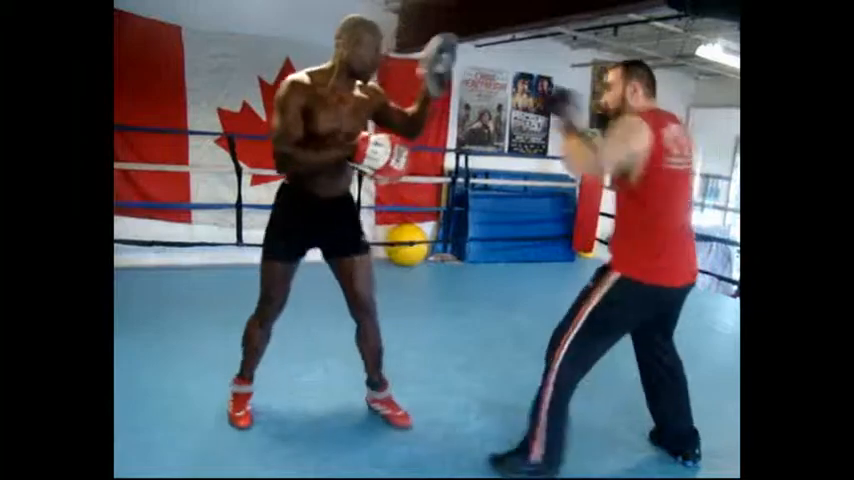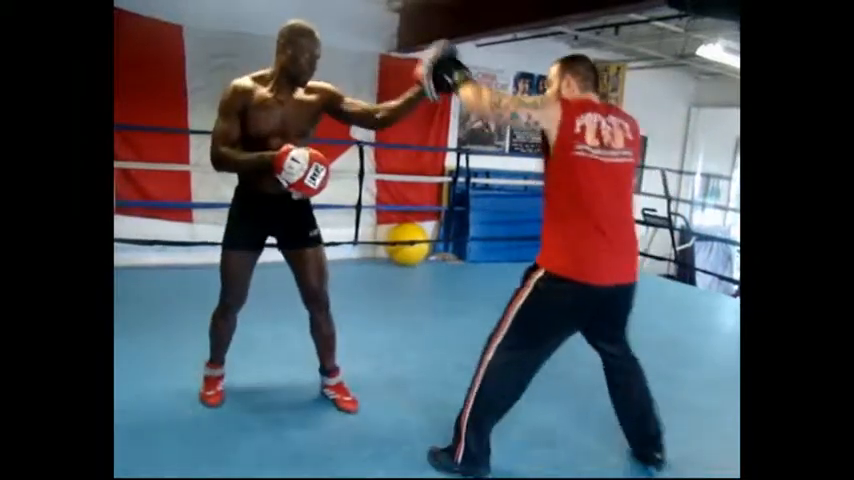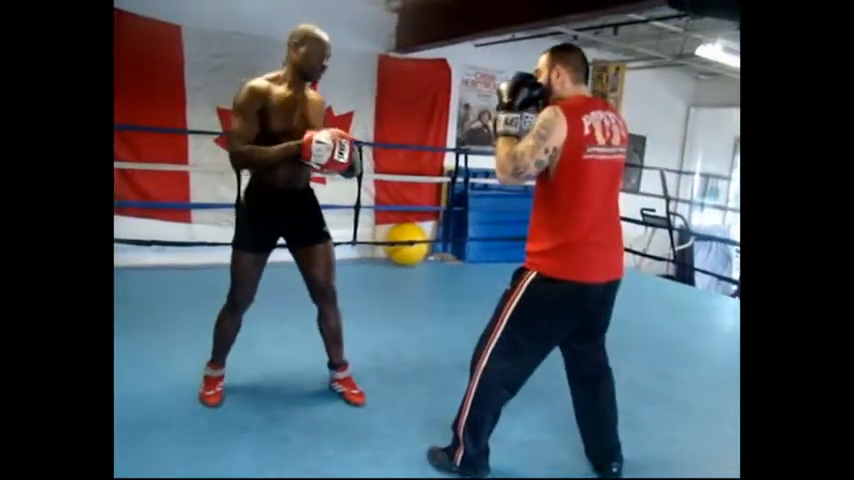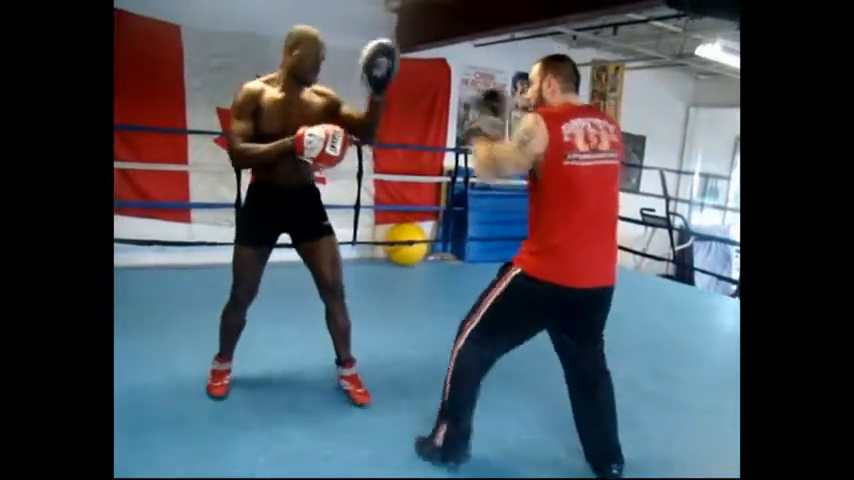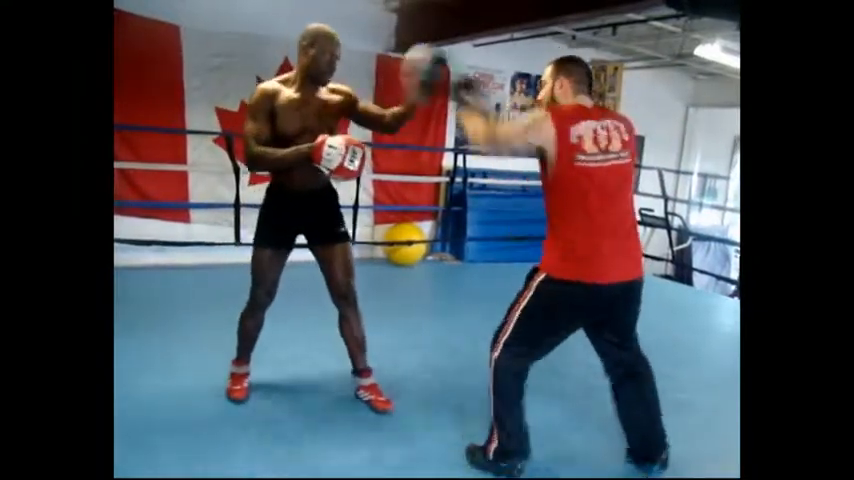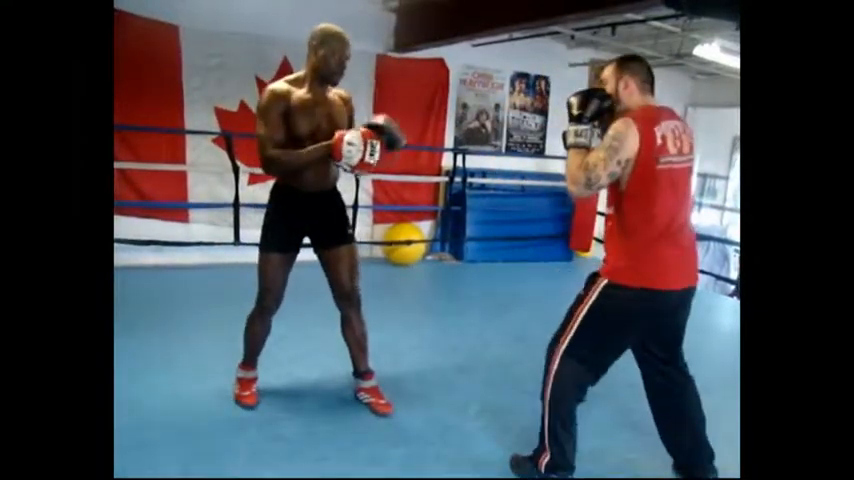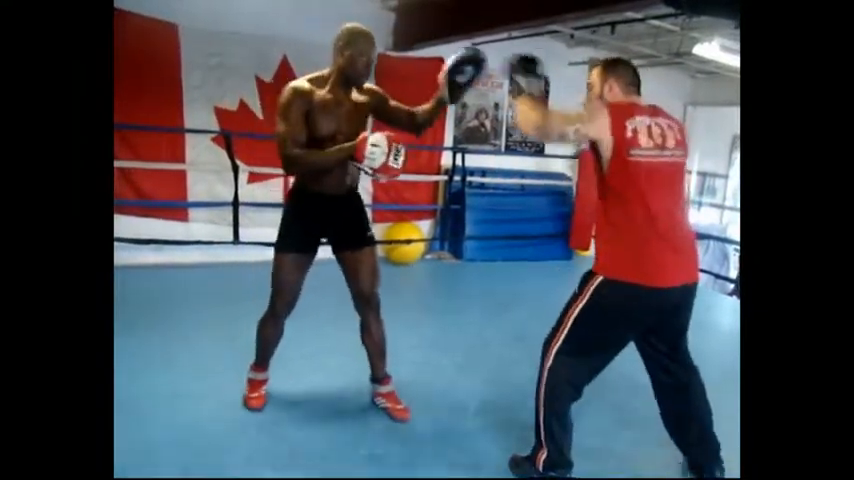
dt=0.7s
person 1, frame 1
left shoulder: (636, 125)
right shoulder: (675, 130)
left elbow: (586, 164)
left wrist: (564, 122)
right wrist: (616, 145)
left hip: (637, 271)
right hip: (679, 271)
left knee: (567, 351)
right knee: (658, 349)
right ankle: (682, 441)
person 1, frame 2
left shoulder: (559, 113)
right shoulder: (628, 126)
left elbow: (490, 105)
left wrist: (458, 78)
left hip: (567, 270)
right hip: (621, 272)
left knee: (504, 356)
right knee: (618, 355)
right ankle: (649, 445)
person 1, frame 3
left shoulder: (559, 116)
right shoulder: (614, 120)
left elbow: (510, 171)
left wrist: (509, 114)
left hip: (558, 271)
right hip: (605, 271)
left knee: (498, 360)
right knee: (590, 363)
person 1, frame 4
left shoulder: (541, 124)
right shoulder: (608, 127)
left elbow: (490, 169)
left wrist: (484, 124)
left hip: (545, 271)
right hip: (599, 274)
left knee: (472, 344)
right knee: (588, 364)
left ankle: (448, 442)
person 1, frame 5
left shoulder: (550, 123)
right shoulder: (623, 126)
left elbow: (486, 137)
left wrist: (464, 97)
left hip: (571, 273)
right hip: (626, 272)
left knee: (509, 351)
right knee: (626, 359)
person 1, frame 6
left shoulder: (630, 128)
right shoulder: (677, 126)
left elbow: (580, 184)
left wrist: (579, 128)
right wrist: (602, 126)
left hip: (632, 280)
right hip: (679, 278)
left knee: (566, 362)
right knee: (668, 371)
person 1, frame 7
left shoulder: (605, 117)
right shoulder: (672, 126)
left elbow: (535, 124)
left hip: (625, 278)
right hip: (680, 276)
left knee: (561, 362)
right knee: (675, 366)
person 2, frame 1
left shoulder: (368, 95)
right shoulder: (298, 88)
left elbow: (409, 127)
right elbow: (284, 159)
left wrist: (429, 91)
right wrist: (348, 151)
left hip: (339, 209)
right hip: (294, 207)
left knee: (365, 309)
right knee: (268, 311)
left ankle: (377, 392)
right ankle: (242, 388)
person 2, frame 2
left shoulder: (319, 95)
right shoulder: (242, 92)
left elbow: (375, 118)
right elbow: (218, 156)
left wrist: (419, 92)
right wrist: (267, 159)
left hip: (294, 205)
right hip: (250, 205)
left knee: (318, 300)
right knee: (231, 301)
left ankle: (330, 378)
right ankle: (214, 371)
person 2, frame 3
left shoulder: (316, 99)
right shoulder: (257, 93)
right elbow: (239, 155)
left wrist: (338, 157)
right wrist: (297, 148)
left hip: (302, 202)
right hip: (261, 202)
left knee: (326, 293)
right knee: (239, 300)
left ankle: (339, 372)
right ankle: (214, 371)
person 2, frame 4
left shoulder: (323, 99)
right shoulder: (253, 93)
left elbow: (366, 133)
right elbow: (238, 154)
left wrist: (377, 94)
right wrist: (291, 144)
left hip: (305, 199)
right hip: (263, 200)
left knee: (333, 289)
right knee: (242, 294)
left ankle: (347, 369)
right ankle: (222, 365)
person 2, frame 5
left shoulder: (339, 97)
right shoulder: (267, 95)
left elbow: (388, 123)
right elbow: (253, 156)
left wrist: (417, 95)
right wrist: (308, 151)
left hip: (323, 202)
right hip: (281, 202)
left knee: (346, 295)
right knee: (260, 297)
left ankle: (364, 379)
right ankle: (241, 369)
person 2, frame 6
left shoulder: (342, 100)
right shoulder: (279, 95)
left elbow: (346, 150)
right elbow: (270, 160)
left wrist: (370, 137)
right wrist: (327, 148)
left hip: (329, 203)
right hip: (288, 204)
left knee: (349, 297)
right knee: (268, 302)
left ankle: (364, 380)
right ankle: (247, 374)
person 2, frame 7
left shoulder: (368, 97)
right shoulder: (300, 93)
left elbow: (416, 122)
right elbow: (291, 160)
left wrist: (445, 96)
right wrist: (351, 150)
left hip: (348, 206)
right hip: (306, 206)
left knee: (368, 302)
right knee: (281, 304)
left ankle: (382, 386)
right ankle: (258, 375)
